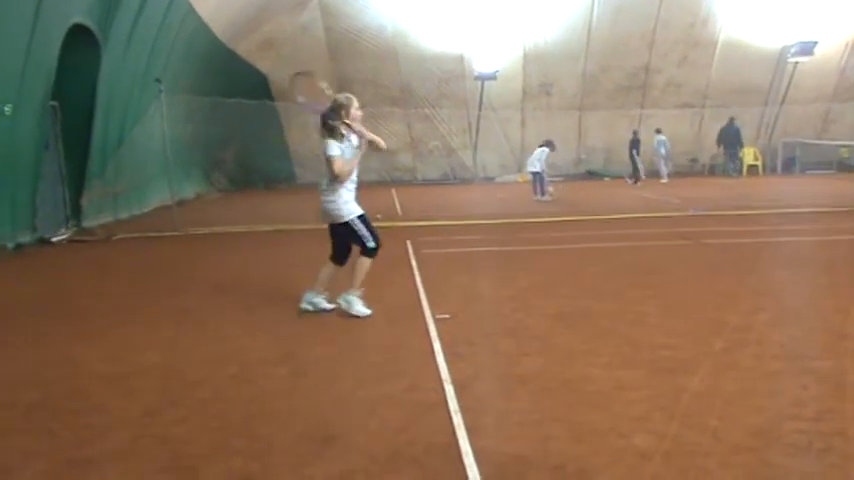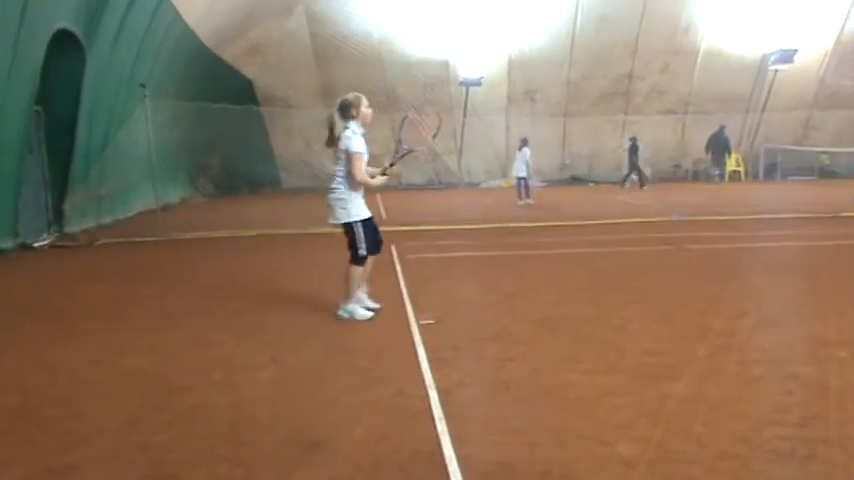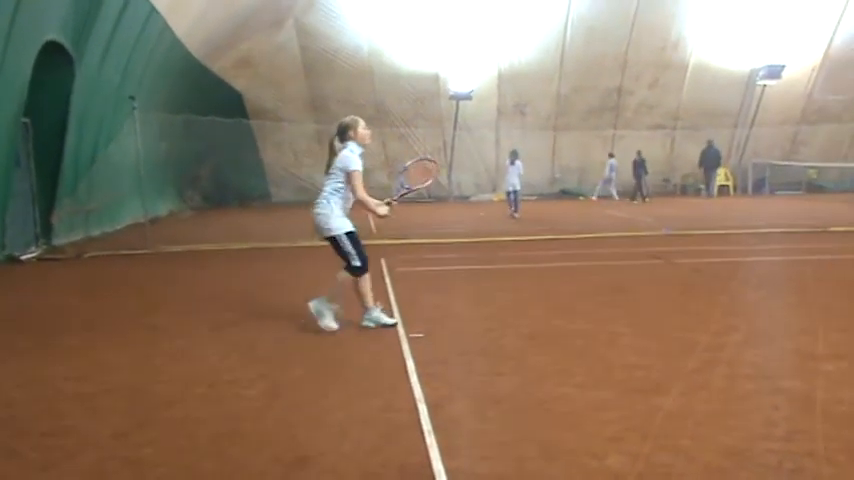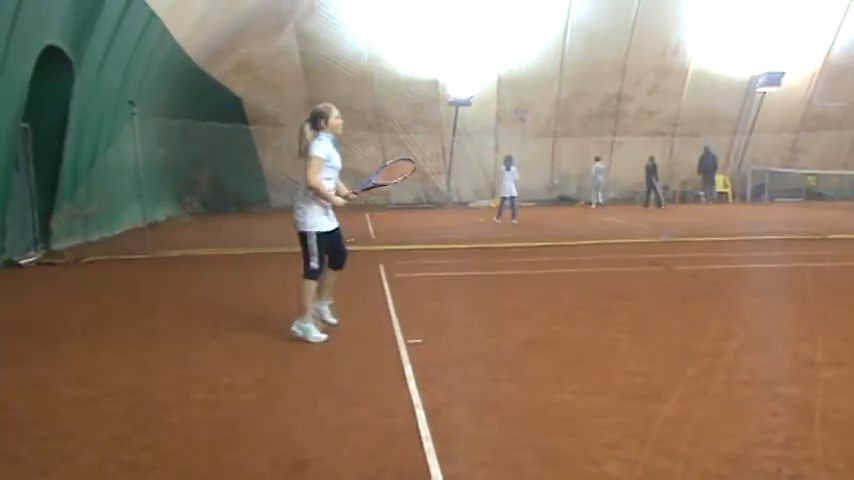
dt=0.4s
person 1, frame 1
left shoulder: (353, 135)
right shoulder: (333, 142)
left elbow: (381, 146)
right elbow: (340, 175)
left wrist: (365, 134)
right wrist: (358, 153)
left hip: (341, 203)
right hip: (339, 203)
left knee: (340, 255)
right knee: (371, 244)
left ankle: (313, 297)
right ankle: (351, 296)
person 1, frame 2
left shoulder: (351, 135)
right shoulder: (354, 138)
right elbow: (359, 178)
left wrist: (378, 172)
right wrist: (378, 181)
left hip: (351, 200)
right hip: (347, 200)
left knee: (374, 243)
right knee: (361, 252)
left ankle: (358, 292)
right ankle: (348, 305)
person 1, frame 3
left shoulder: (350, 155)
right shoulder: (351, 157)
left elbow: (356, 193)
right elbow: (359, 195)
left wrist: (379, 203)
right wrist: (378, 211)
left hip: (336, 215)
right hip: (330, 215)
left knee: (360, 263)
right knee: (357, 263)
left ankle: (372, 314)
right ankle: (323, 305)
person 1, frame 4
left shoulder: (330, 147)
right shoulder: (319, 146)
right elbow: (312, 180)
left wrist: (345, 192)
right wrist: (334, 199)
left hip: (326, 213)
right hip: (311, 212)
left knee: (339, 256)
right knee: (314, 266)
left ankle: (322, 303)
right ankle: (304, 322)
